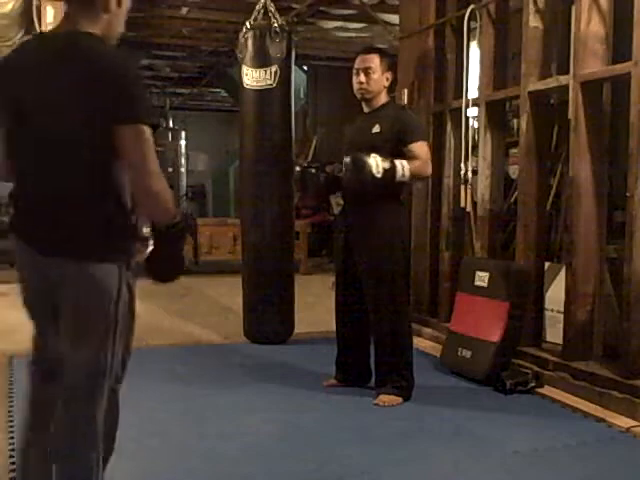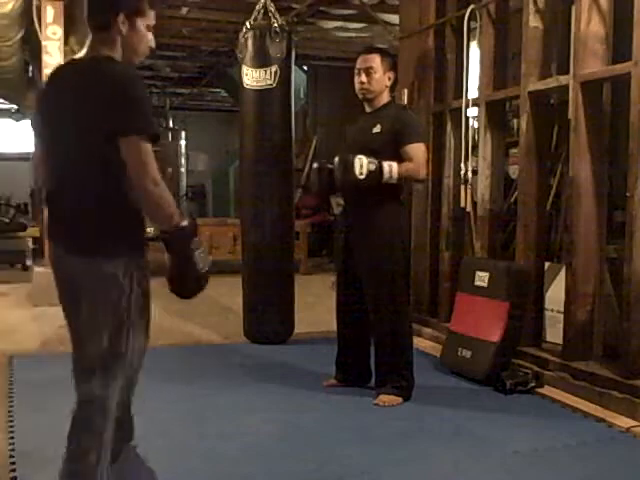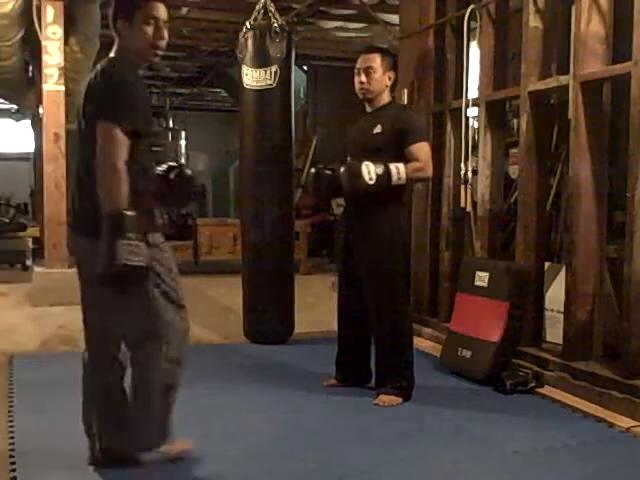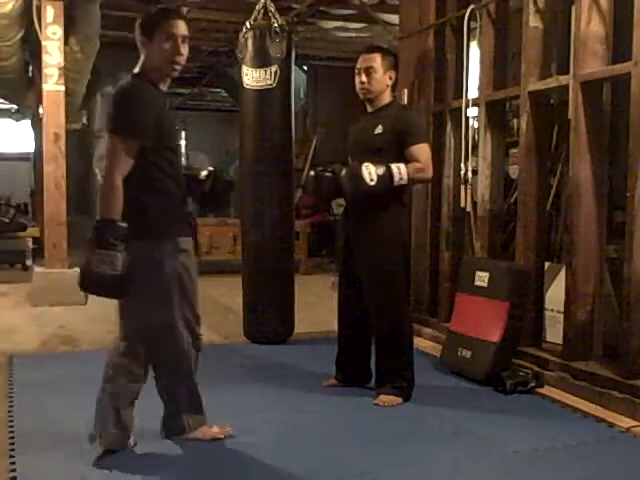
dt=0.3s
person 1, frame 1
right shoulder: (114, 70)
right elbow: (144, 179)
right wrist: (171, 229)
right hip: (95, 250)
left knee: (50, 365)
right knee: (91, 382)
person 1, frame 2
left shoulder: (54, 85)
right shoulder: (122, 86)
left elbow: (43, 172)
right elbow: (146, 184)
right wrist: (183, 242)
left hip: (65, 244)
right hip: (112, 249)
left knee: (92, 352)
right knee: (111, 369)
person 1, frame 3
left shoulder: (101, 79)
right shoulder: (123, 83)
right elbow: (111, 165)
right wrist: (122, 232)
left hip: (89, 232)
right hip: (116, 233)
left knee: (103, 342)
right knee: (162, 330)
left ankle: (106, 442)
right ankle: (147, 438)
person 1, frame 4
left shoulder: (148, 96)
right shoulder: (137, 98)
right elbow: (114, 174)
left wrist: (192, 185)
right wrist: (107, 237)
left hip: (152, 235)
right hip: (160, 237)
left knee: (138, 335)
right knee: (178, 329)
left ankle: (112, 425)
right ankle: (185, 420)
person 2, frame 1
left shoulder: (401, 118)
right shoulder: (354, 126)
left elbow: (424, 166)
left wrist: (386, 168)
left hip: (384, 219)
right hip: (352, 218)
left knee: (388, 303)
right knee: (349, 300)
left ankle: (396, 382)
right ankle: (351, 370)
person 2, frame 2
left shoulder: (402, 119)
right shoulder: (356, 126)
left elbow: (418, 169)
left wrist: (374, 169)
right wrist: (336, 177)
left hip: (386, 221)
right hip: (354, 218)
left knee: (389, 303)
right knee: (350, 300)
left ankle: (397, 383)
right ankle: (351, 371)
person 2, frame 3
left shoulder: (403, 119)
right shoulder: (357, 126)
left elbow: (424, 168)
left wrist: (382, 173)
right wrist: (335, 181)
left hip: (387, 221)
right hip: (354, 219)
left knee: (389, 303)
right knee: (351, 300)
left ankle: (396, 382)
right ankle: (351, 371)
person 2, frame 4
left shoulder: (404, 119)
right shoulder: (358, 126)
left elbow: (424, 169)
left wrist: (384, 173)
right wrist: (335, 183)
left hip: (387, 221)
right hip: (355, 219)
left knee: (389, 303)
right knee: (351, 300)
left ankle: (397, 383)
right ankle: (351, 371)
